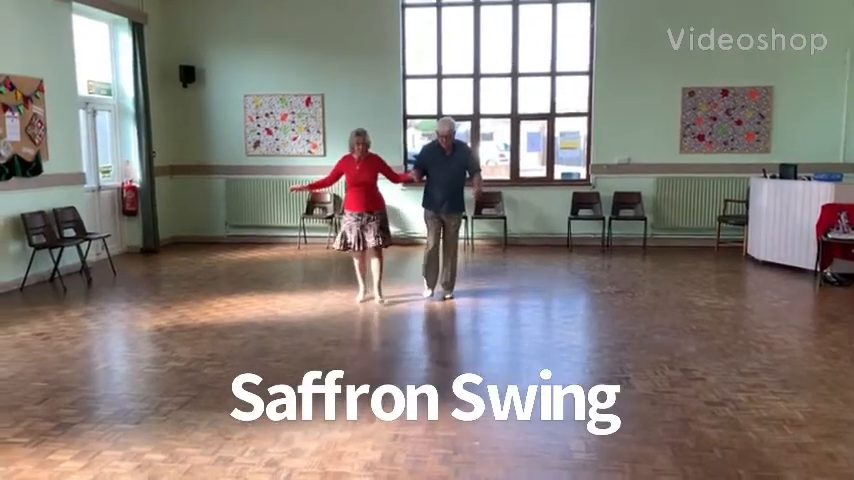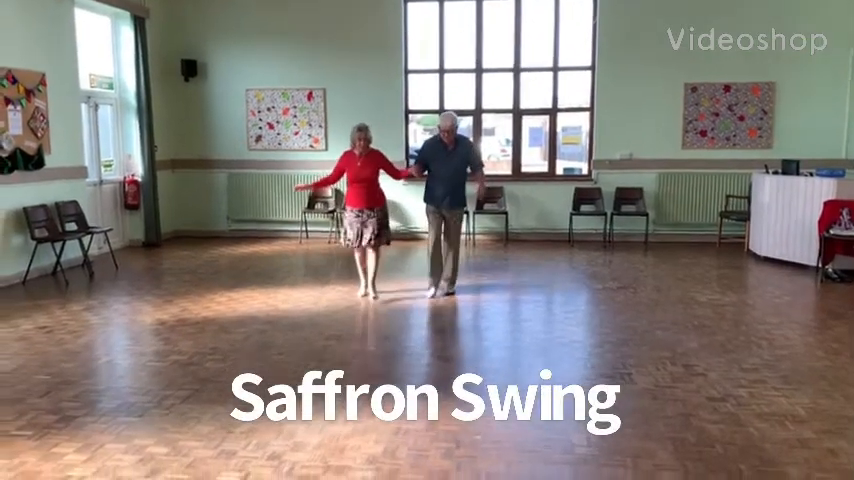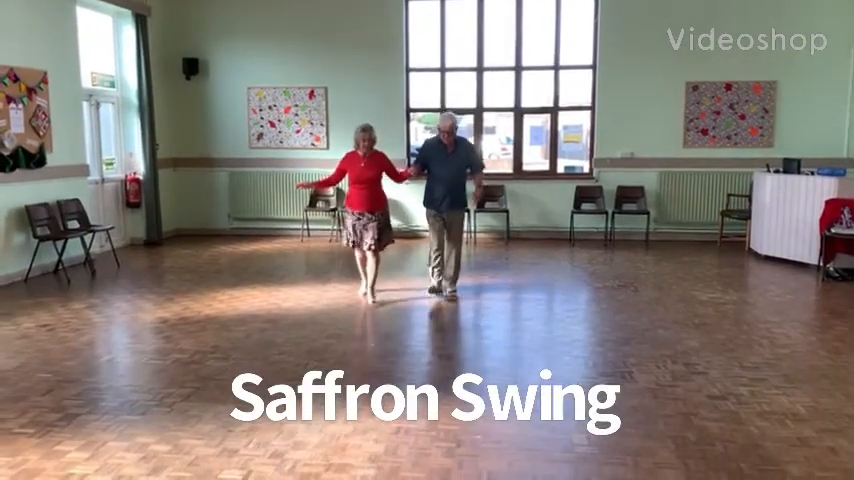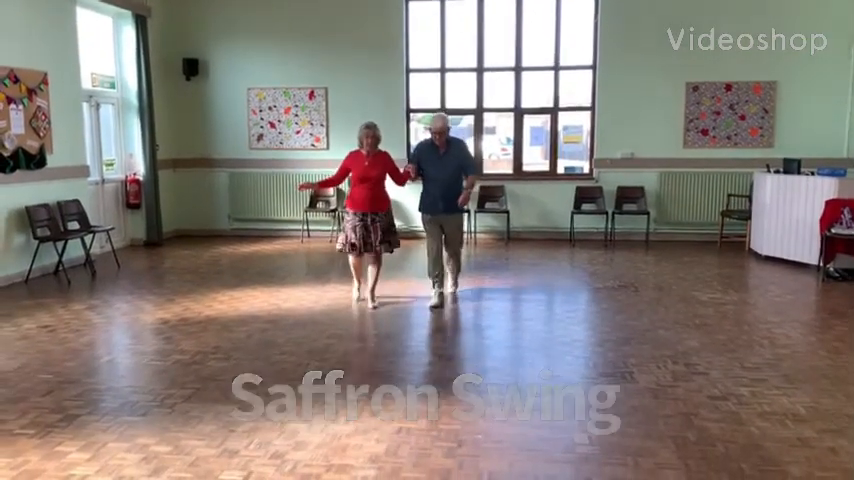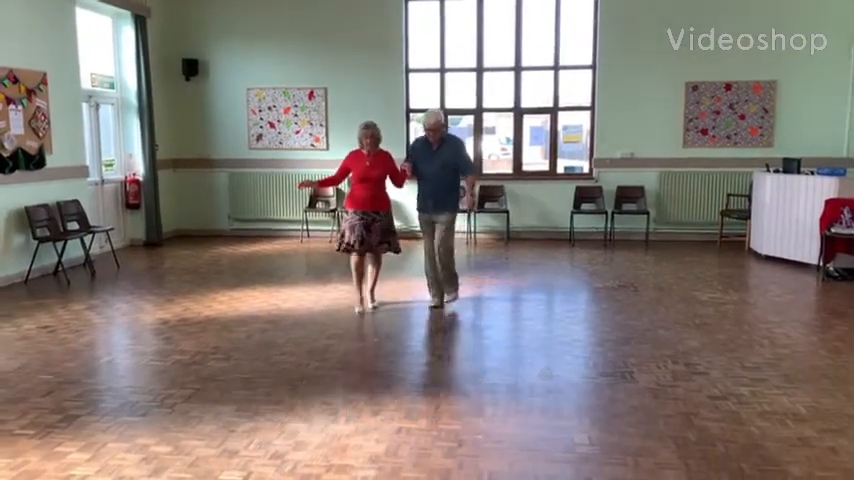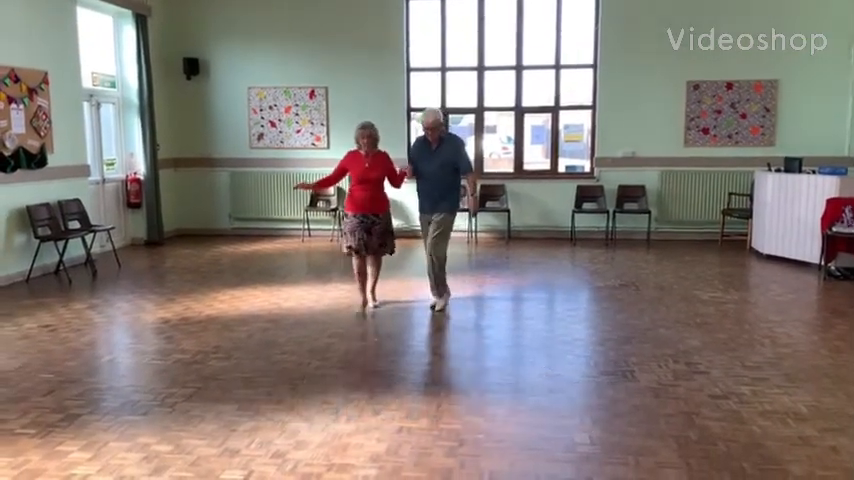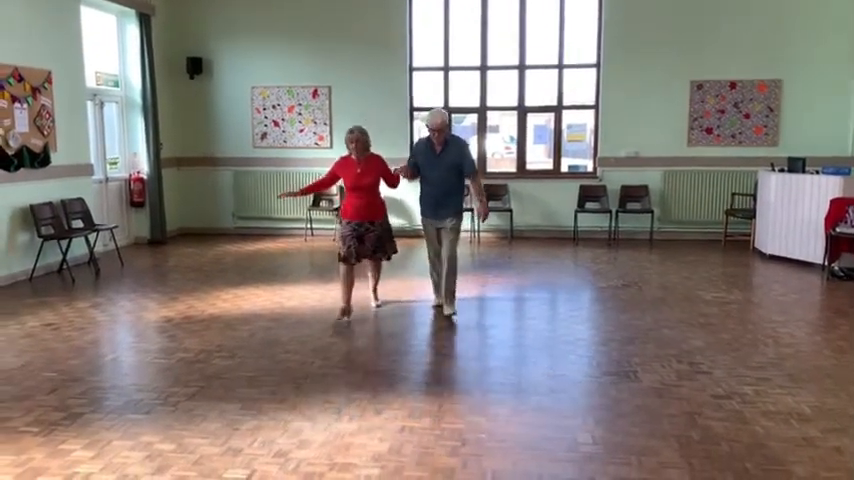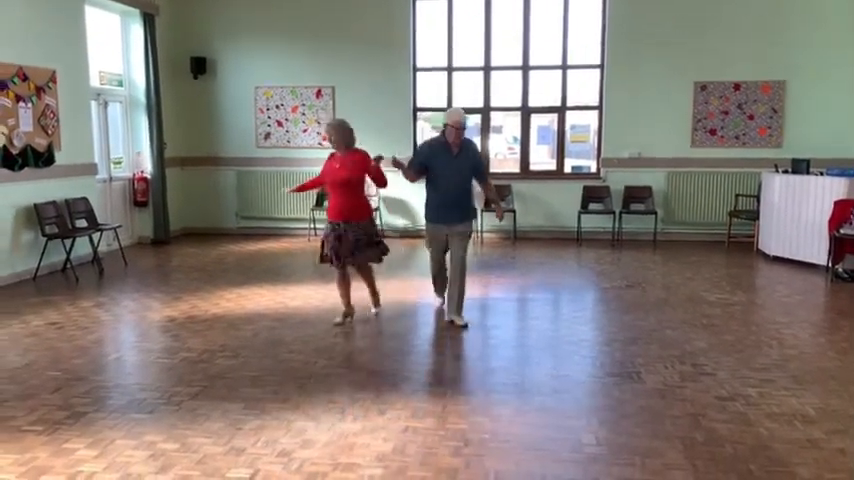
dt=0.3s
person 1, frame 1
left shoulder: (463, 150)
right shoulder: (428, 150)
left elbow: (475, 172)
right elbow: (418, 172)
left wrist: (477, 186)
right wrist: (415, 175)
left hip: (454, 207)
right hip: (432, 206)
left knee: (450, 248)
right knee: (431, 245)
left ankle: (447, 288)
right ankle: (428, 286)
person 1, frame 2
left shoulder: (466, 145)
right shoulder: (430, 145)
left elbow: (476, 168)
right elbow: (420, 167)
left wrist: (481, 184)
right wrist: (416, 170)
left hip: (456, 203)
right hip: (434, 202)
left knee: (452, 243)
right knee: (434, 241)
left ankle: (449, 283)
right ankle: (434, 282)
person 1, frame 3
left shoulder: (466, 147)
right shoulder: (429, 146)
left elbow: (477, 170)
right elbow: (419, 168)
left wrist: (478, 186)
right wrist: (415, 170)
left hip: (456, 204)
right hip: (434, 204)
left knee: (454, 244)
right knee: (436, 243)
left ankle: (450, 283)
right ankle: (436, 282)
person 1, frame 4
left shoulder: (459, 147)
right shoulder: (422, 148)
left elbow: (471, 172)
right elbow: (415, 174)
left wrist: (467, 190)
right wrist: (412, 172)
left hip: (453, 208)
right hip: (429, 208)
left knee: (454, 248)
right knee: (434, 251)
left ankle: (453, 279)
right ankle: (437, 293)
person 1, frame 5
left shoulder: (455, 144)
right shoulder: (417, 145)
left elbow: (469, 172)
right elbow: (412, 173)
left wrist: (469, 193)
right wrist: (408, 170)
left hip: (447, 207)
right hip: (425, 207)
left knee: (442, 247)
right knee: (430, 251)
left ankle: (451, 287)
right ankle: (436, 294)
person 1, frame 6
left shoulder: (454, 144)
right shoulder: (418, 145)
left elbow: (468, 172)
right elbow: (413, 171)
left wrist: (472, 195)
right wrist: (410, 172)
left hip: (445, 207)
right hip: (425, 207)
left knee: (435, 248)
right knee: (431, 251)
left ankle: (441, 292)
right ankle: (437, 293)
person 1, frame 7
left shoulder: (459, 146)
right shoulder: (420, 147)
left elbow: (473, 176)
right elbow: (413, 173)
left wrist: (481, 200)
right wrist: (405, 172)
left hip: (451, 212)
right hip: (428, 212)
left knee: (448, 255)
right knee: (434, 255)
left ankle: (448, 301)
right ankle: (439, 294)
person 1, frame 8
left shoulder: (471, 148)
right shoulder: (429, 148)
left elbow: (483, 179)
right elbow: (413, 176)
left wrist: (496, 202)
right wrist: (402, 167)
left hip: (463, 217)
right hip: (436, 217)
left knee: (458, 264)
right knee: (436, 257)
left ankle: (455, 312)
right ankle: (439, 292)
person 2, frame 1
left shoulder: (375, 160)
right shoulder: (345, 161)
left elbow: (394, 177)
right elbow: (329, 180)
left wrist: (409, 176)
right wrist: (307, 187)
left hip: (374, 211)
right hip: (353, 212)
left knee: (375, 249)
right knee: (357, 251)
left ankle: (377, 289)
right ankle: (362, 288)
person 2, frame 2
left shoulder: (377, 156)
right shoulder: (346, 157)
left elbow: (396, 174)
right elbow: (332, 178)
left wrist: (410, 171)
right wrist: (311, 186)
left hip: (375, 207)
right hip: (353, 208)
left knee: (373, 245)
right knee: (358, 246)
left ankle: (372, 284)
right ankle: (363, 283)
person 2, frame 3
left shoulder: (380, 157)
right shoulder: (349, 158)
left elbow: (397, 177)
right elbow: (334, 179)
left wrist: (409, 172)
right wrist: (312, 185)
left hip: (376, 210)
right hip: (355, 210)
left knee: (373, 249)
right knee: (359, 247)
left ankle: (371, 289)
right ankle: (364, 281)
person 2, frame 4
left shoulder: (384, 157)
right shoulder: (352, 157)
left elbow: (400, 181)
right elbow: (336, 179)
left wrist: (408, 171)
right wrist: (315, 185)
left hip: (379, 211)
right hip: (355, 211)
left knee: (375, 252)
right knee: (354, 251)
left ankle: (371, 293)
right ankle: (358, 285)
person 2, frame 5
left shoulder: (385, 157)
right shoulder: (353, 156)
left elbow: (398, 182)
right elbow: (337, 178)
left wrist: (405, 170)
right wrist: (316, 183)
left hip: (379, 211)
right hip: (355, 211)
left knee: (375, 253)
right knee: (357, 254)
left ankle: (371, 293)
right ankle: (359, 297)
person 2, frame 6
left shoulder: (383, 158)
right shoulder: (351, 157)
left elbow: (396, 183)
right elbow: (333, 178)
left wrist: (404, 173)
right wrist: (312, 186)
left hip: (379, 212)
right hip: (355, 212)
left knee: (376, 254)
right knee: (358, 254)
left ankle: (371, 292)
right ankle: (363, 297)
person 2, frame 7
left shoulder: (377, 161)
right shoulder: (343, 163)
left elbow: (392, 183)
right elbow: (324, 182)
left wrist: (398, 174)
right wrist: (299, 192)
left hip: (375, 218)
right hip: (351, 219)
left knee: (375, 258)
right knee: (347, 262)
left ankle: (373, 292)
right ankle: (345, 307)
person 2, frame 8
left shoulder: (359, 156)
right shoulder: (331, 158)
left elbow: (382, 183)
right elbow: (321, 180)
left wrist: (376, 167)
right wrist: (298, 188)
left hip: (356, 219)
right hip: (335, 220)
left knee: (359, 263)
right knee: (339, 266)
left ankle: (374, 294)
right ankle: (347, 309)
